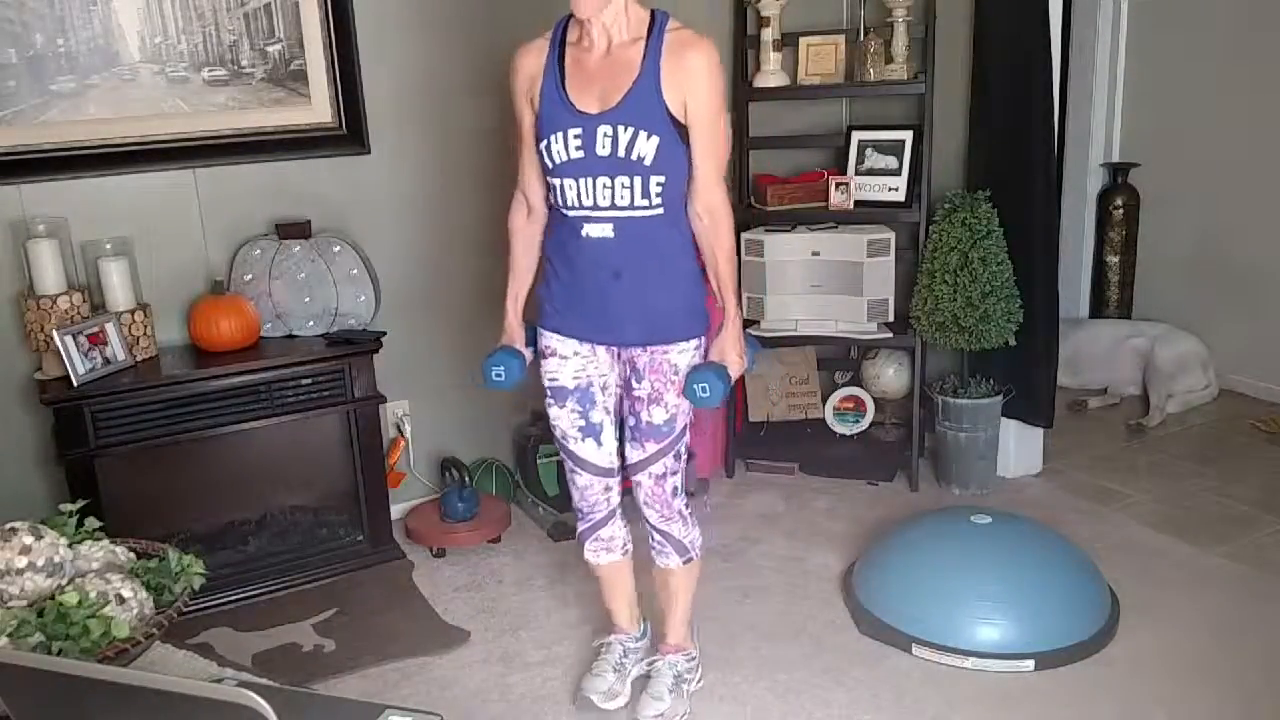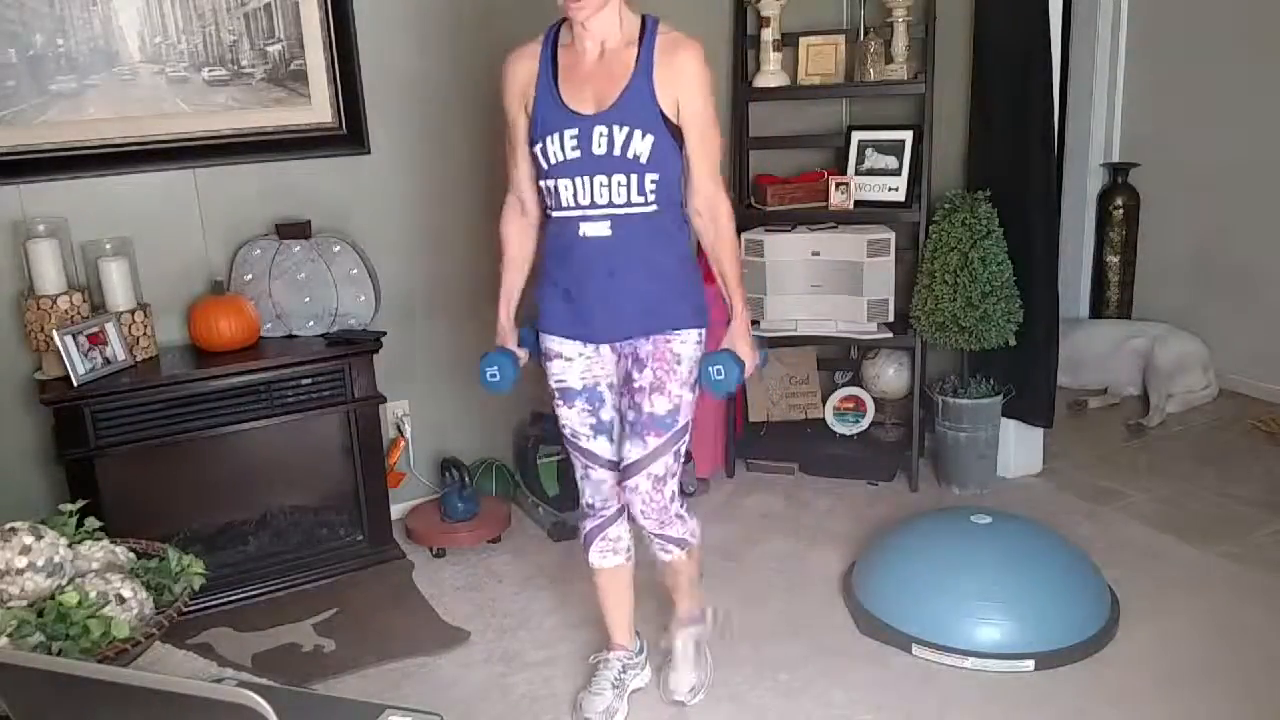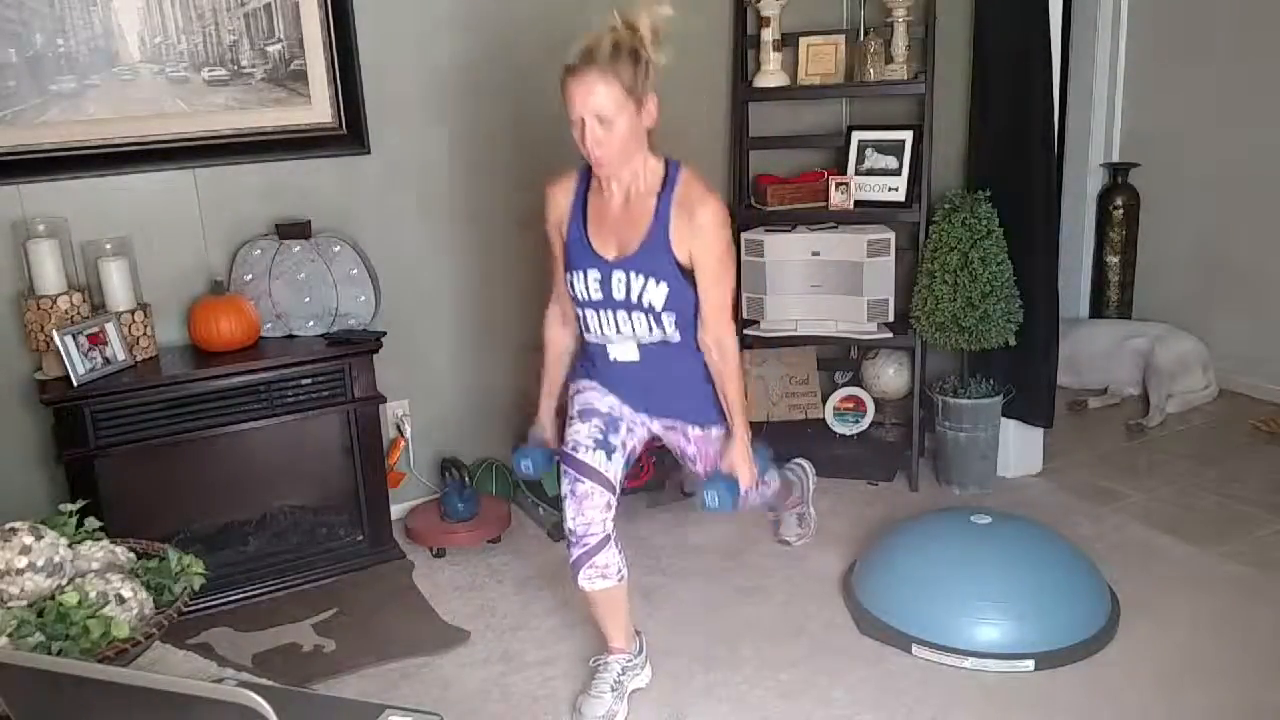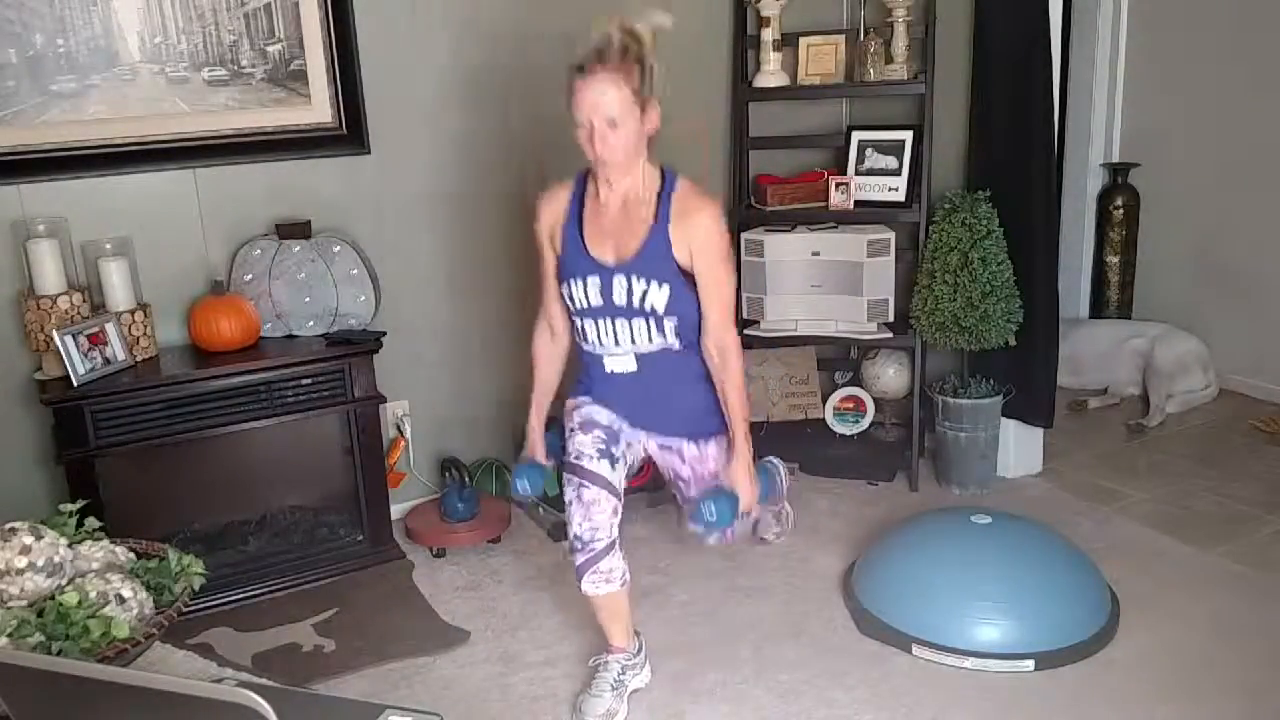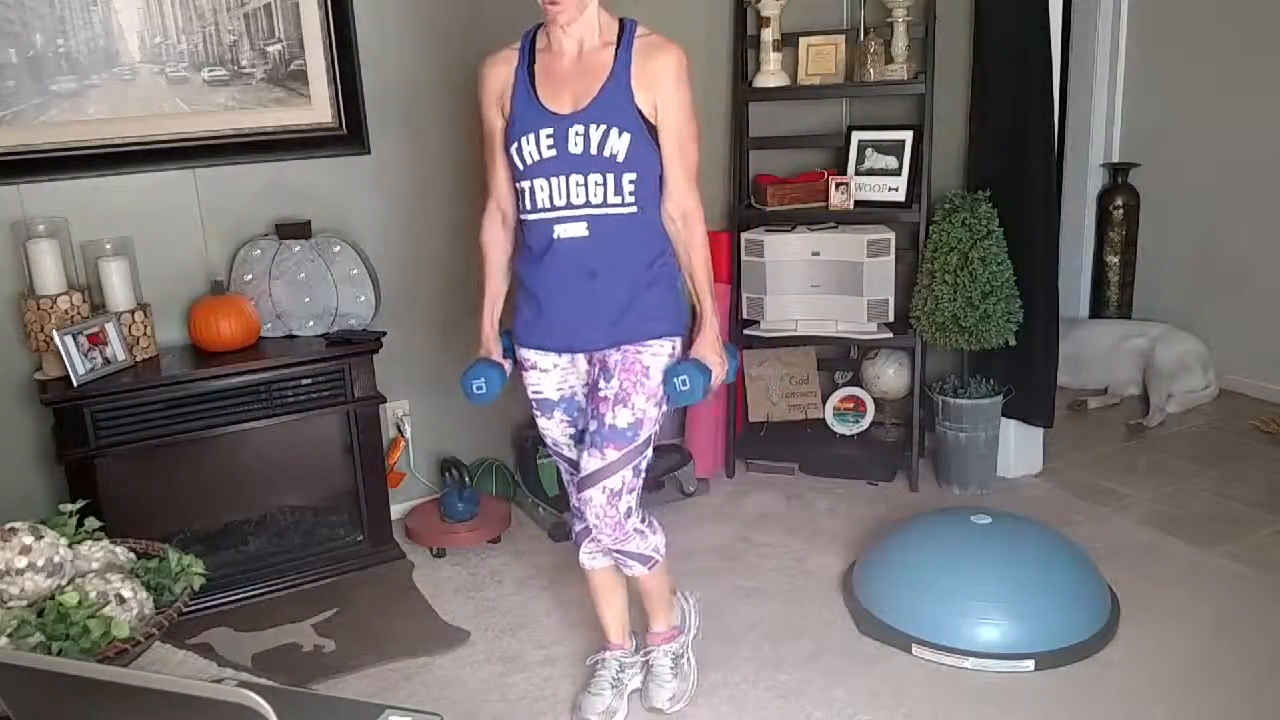
dt=0.5s
person 1, frame 1
left shoulder: (685, 58)
right shoulder: (535, 67)
left elbow: (709, 203)
right elbow: (531, 204)
left wrist: (731, 322)
right wrist: (512, 313)
left hip: (666, 322)
right hip: (571, 326)
left knee: (657, 490)
right knee: (591, 489)
left ankle: (677, 649)
right ankle: (624, 636)
person 1, frame 2
left shoulder: (675, 58)
right shoulder: (529, 72)
left elbow: (708, 196)
right elbow: (525, 200)
left wrist: (739, 313)
right wrist: (507, 320)
left hip: (662, 323)
right hip: (569, 329)
left knee: (650, 493)
right knee: (599, 493)
left ankle: (690, 616)
right ankle: (621, 652)
person 1, frame 3
left shoulder: (692, 210)
right shoulder: (564, 200)
left elbow: (718, 333)
right elbow: (563, 311)
left wrist: (739, 439)
right wrist: (546, 408)
left hip: (688, 394)
right hip: (603, 388)
right knee: (584, 518)
left ankle: (787, 483)
right ankle: (622, 655)
person 1, frame 4
left shoulder: (693, 218)
right shoulder: (558, 215)
left elbow: (720, 341)
right elbow: (553, 326)
left wrist: (739, 450)
right wrist: (534, 425)
left hip: (680, 408)
right hip: (600, 404)
right knee: (589, 524)
left ankle: (762, 481)
right ankle: (622, 656)
person 1, frame 5
left shoulder: (652, 60)
right shoulder: (503, 73)
left elbow: (681, 204)
right elbow: (501, 211)
left wrist: (708, 322)
right wrist: (488, 324)
left hip: (639, 323)
right hip: (546, 333)
left knee: (613, 494)
right knee: (589, 497)
left ankle: (670, 626)
right ankle: (620, 654)
